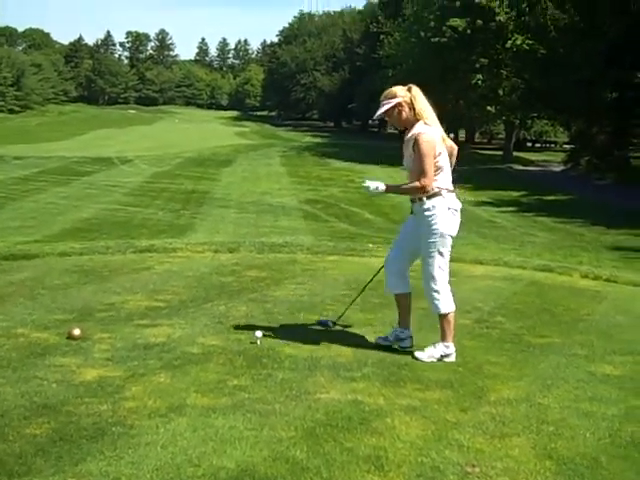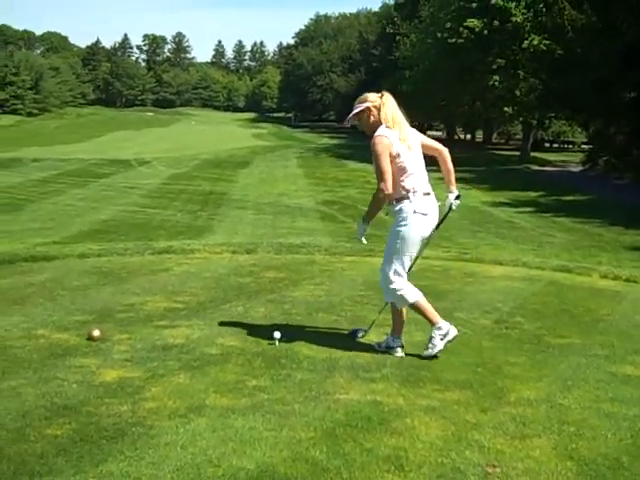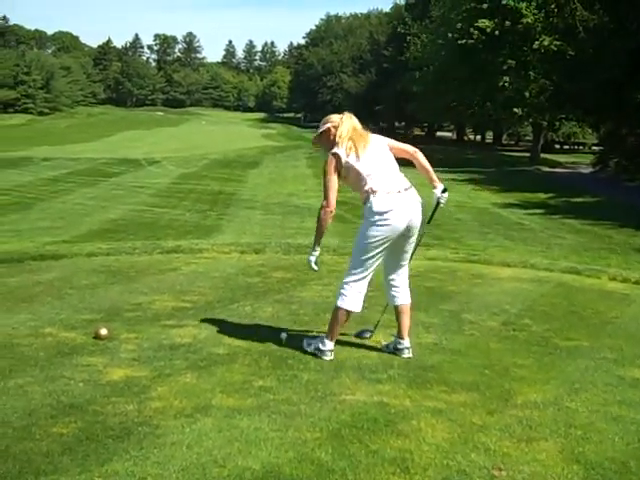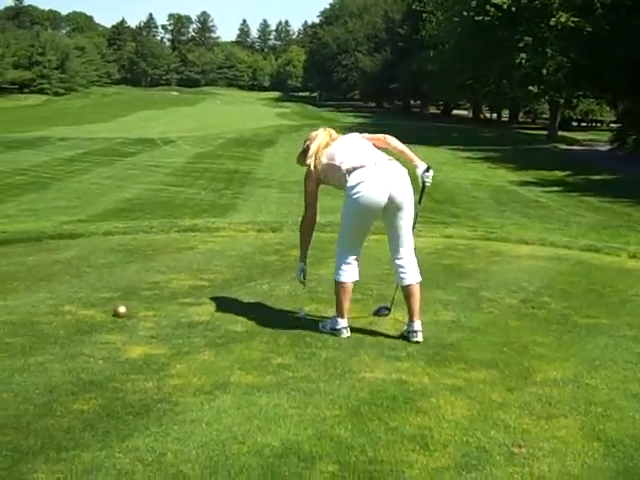
dt=0.4s
person 1, frame 1
left shoulder: (422, 136)
right shoulder: (423, 131)
left elbow: (424, 185)
right elbow: (453, 149)
left wrist: (385, 187)
right wrist: (445, 183)
left hip: (438, 211)
right hip: (423, 211)
left knee: (435, 279)
right knee: (394, 264)
left ankle: (447, 346)
right ankle: (403, 331)
person 1, frame 2
left shoulder: (380, 139)
right shoulder: (407, 131)
left elbow: (385, 189)
right elbow: (442, 151)
left wrist: (365, 222)
right wrist: (452, 189)
left hip: (412, 211)
right hip: (427, 207)
left knee: (392, 279)
right knee: (393, 273)
left ankle: (441, 327)
right ankle: (396, 339)
person 1, frame 3
left shoulder: (335, 156)
right shoulder: (375, 139)
left elbow: (328, 207)
right elbow: (414, 152)
left wrist: (316, 248)
right wrist: (437, 183)
left hip: (384, 212)
right hip: (412, 203)
left knee: (355, 279)
right knee: (397, 275)
left ankle: (326, 343)
right ankle: (402, 342)
person 1, frame 4
left shoulder: (315, 165)
right shoulder: (354, 138)
left elbow: (309, 217)
right elbow: (387, 139)
left wrist: (302, 259)
right wrist: (418, 163)
left hip: (366, 186)
right hip: (397, 176)
left knee: (347, 254)
right knee: (404, 254)
left ankle: (340, 322)
right ankle: (415, 325)
